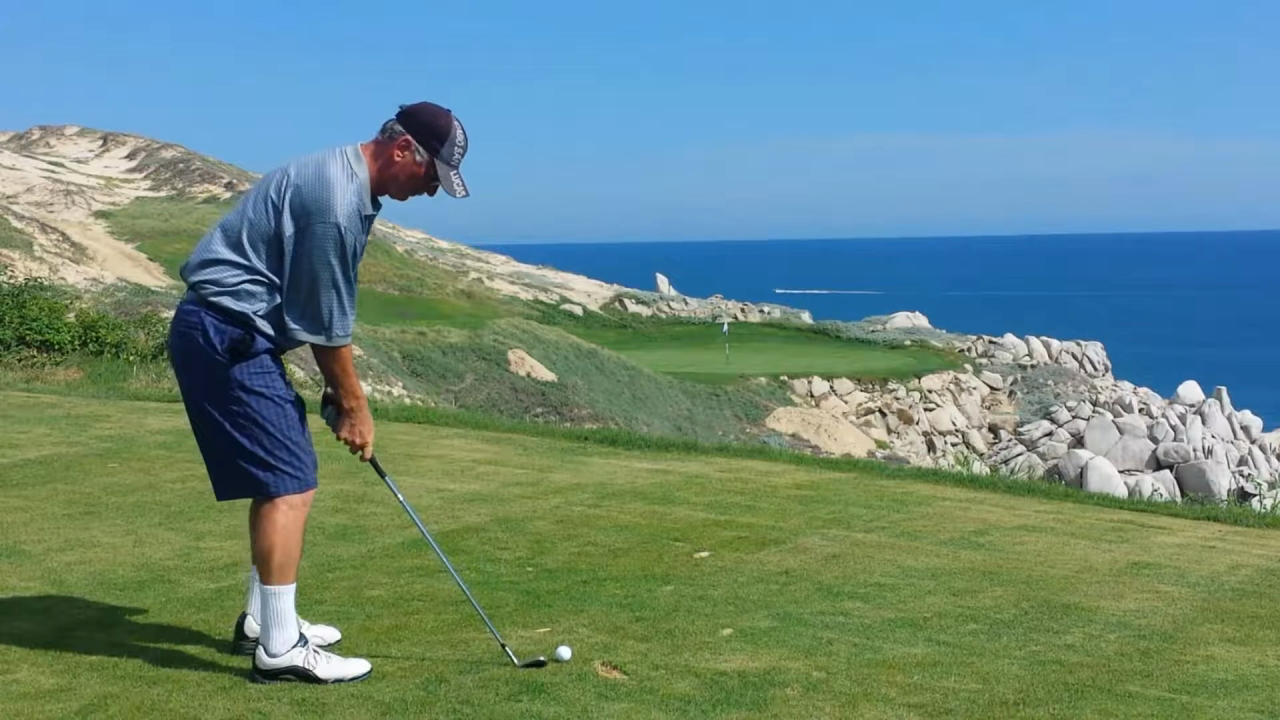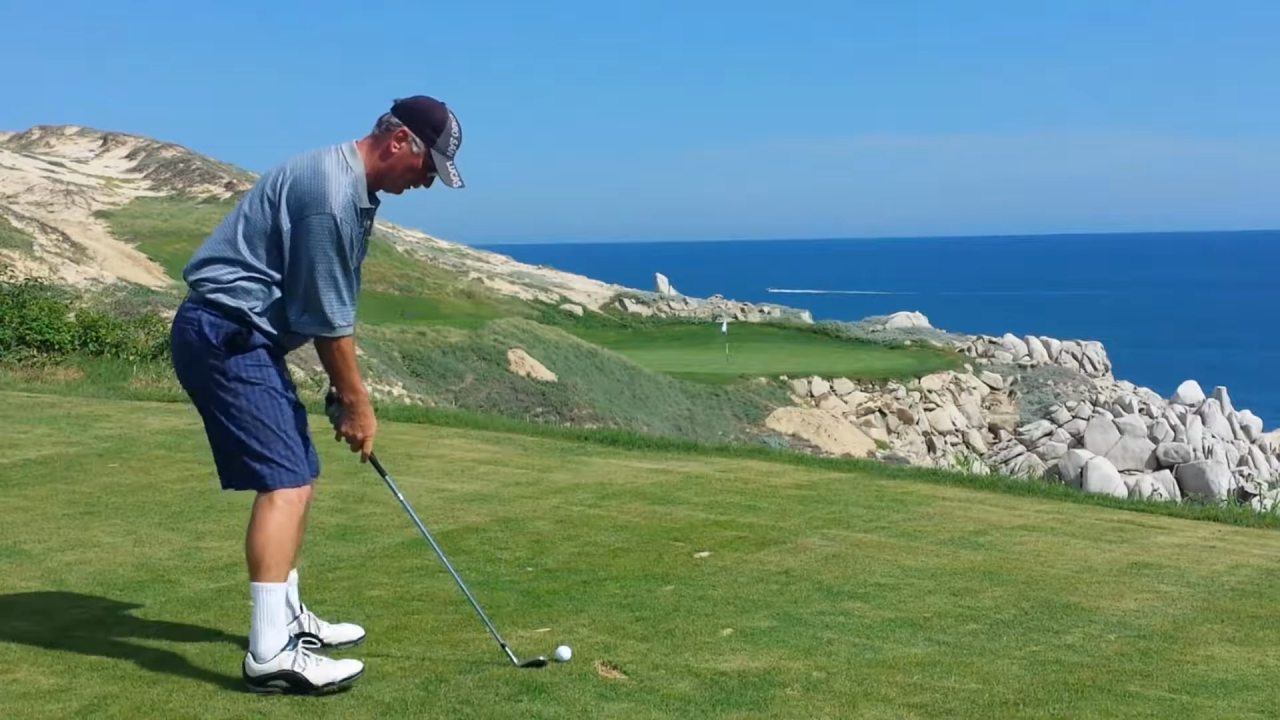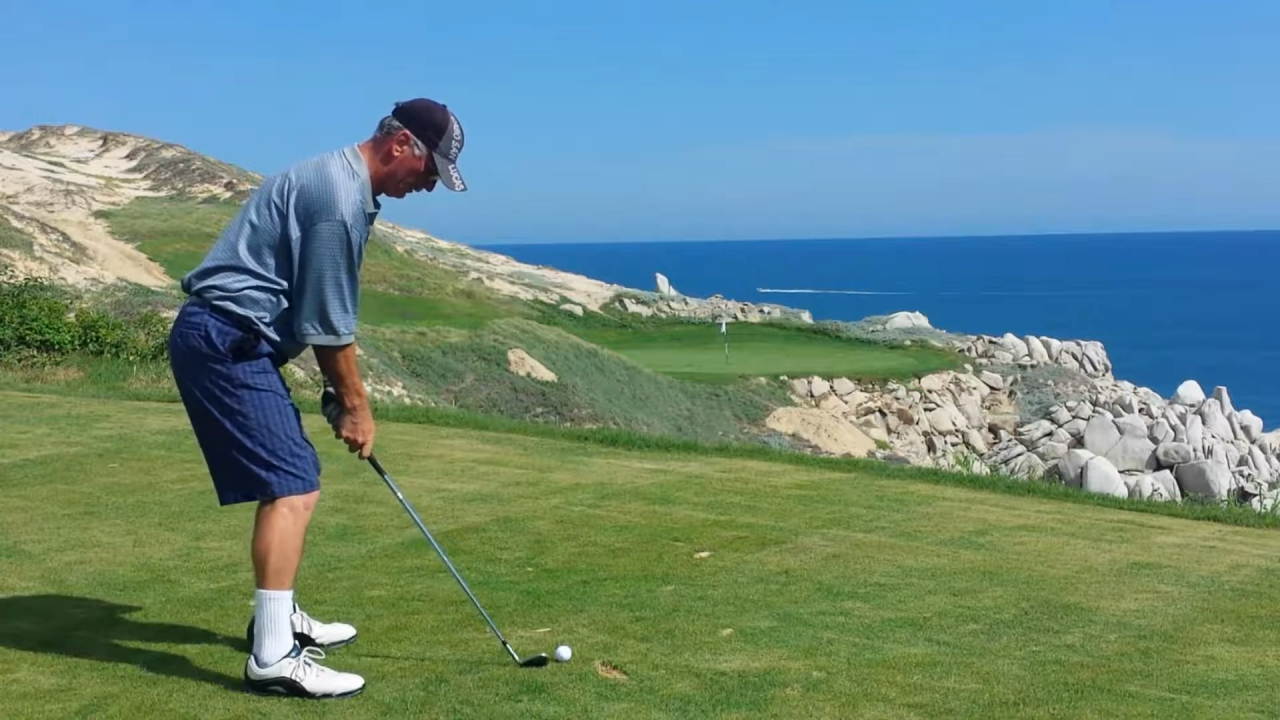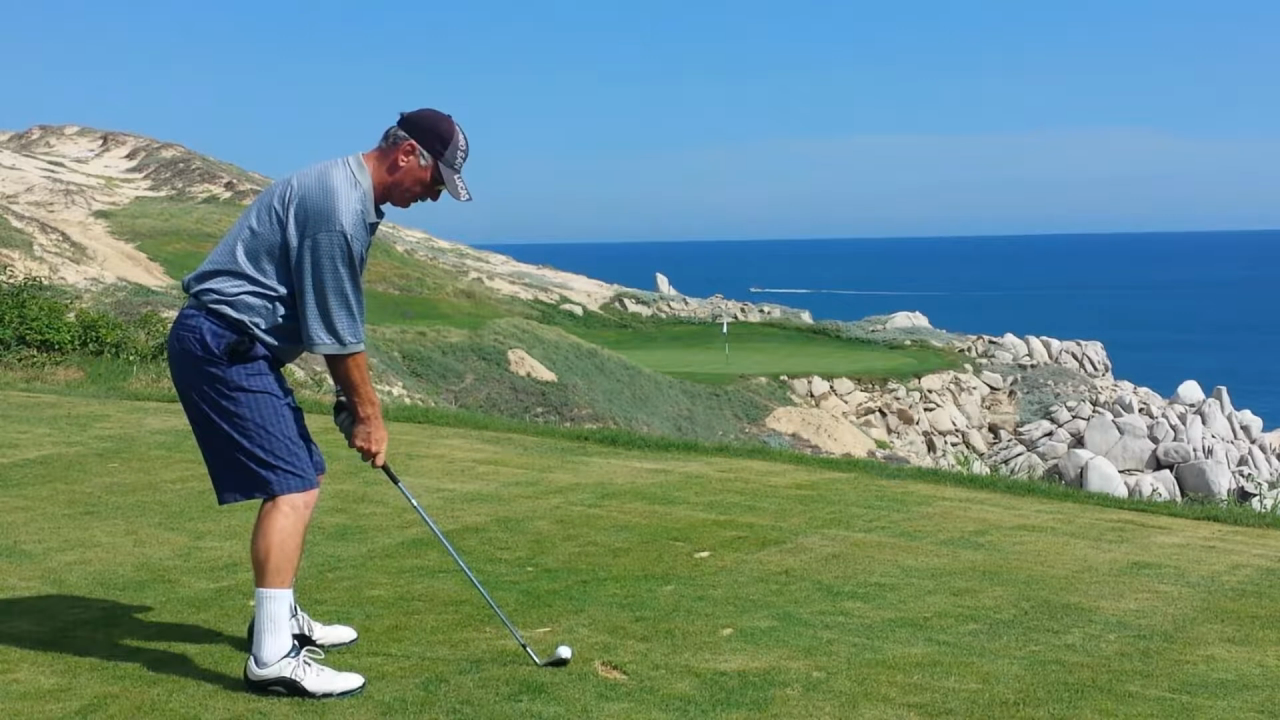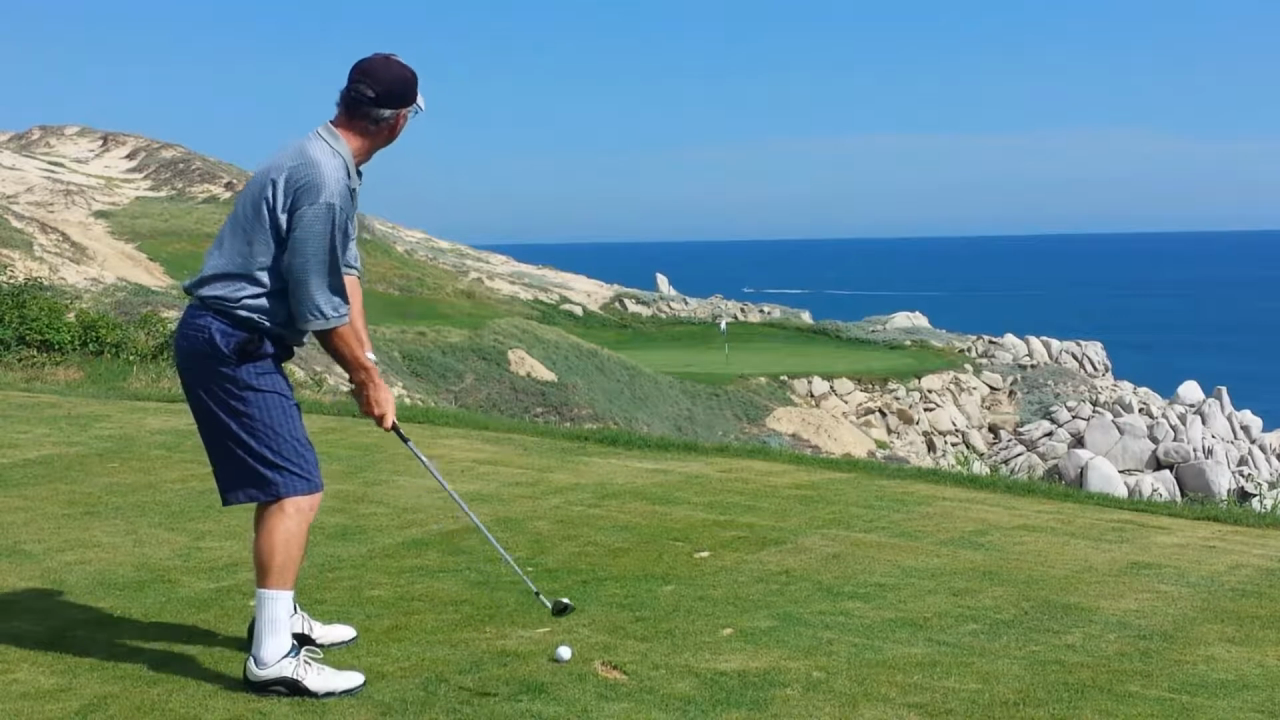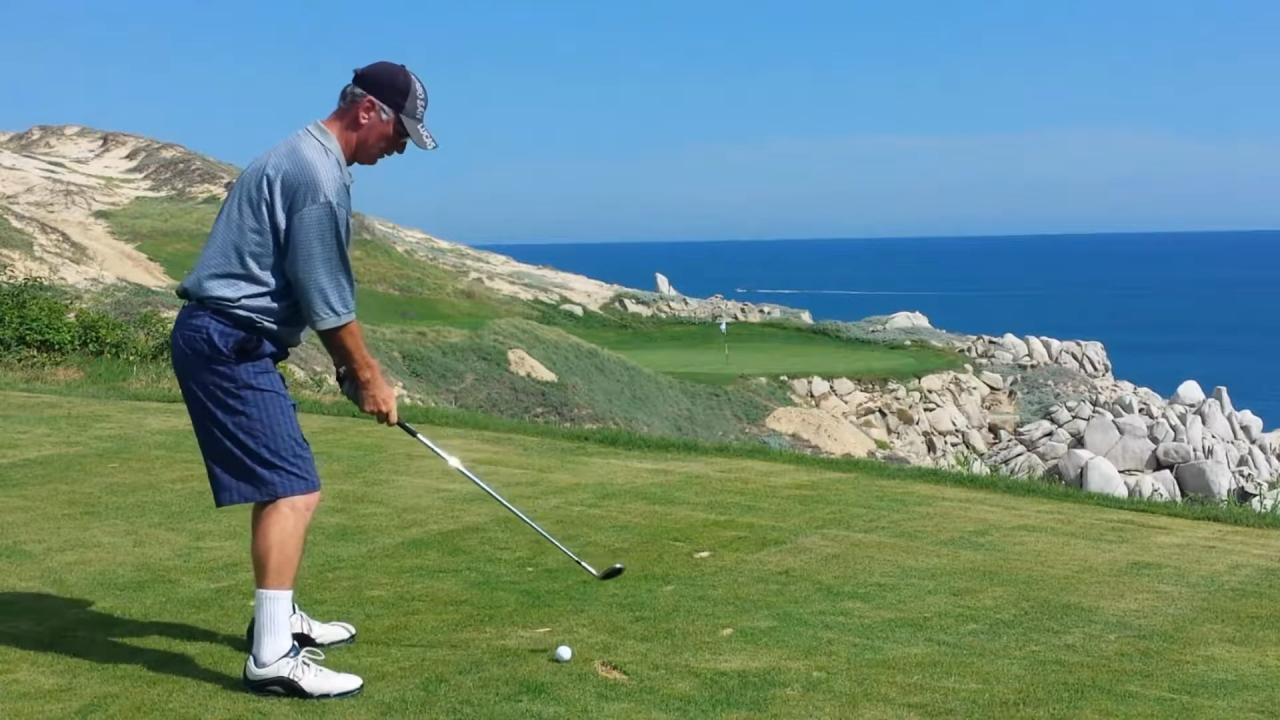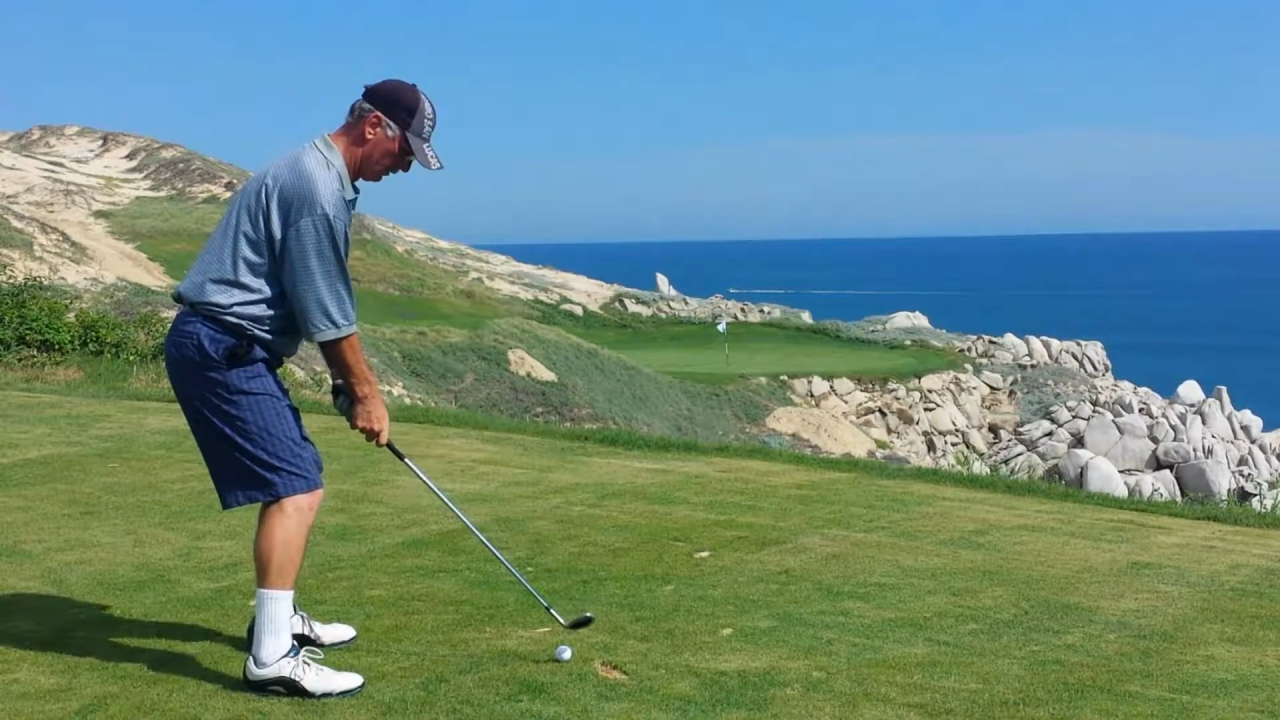
dt=0.7s
person 1, frame 1
left shoulder: (346, 183)
right shoulder: (334, 200)
left elbow: (318, 311)
right elbow: (324, 322)
left wrist: (339, 393)
right wrist: (354, 407)
left hip: (233, 333)
right hip: (226, 336)
left knee: (281, 477)
right knee: (289, 484)
left ankle: (262, 619)
right ankle: (280, 647)
person 1, frame 2
left shoulder: (352, 187)
right shoulder: (331, 191)
left elbow: (328, 307)
right elbow: (325, 314)
left wrist: (343, 389)
right wrist: (356, 401)
left hip: (243, 334)
right hip: (225, 334)
left knee: (294, 475)
right knee: (287, 481)
left ankle: (285, 617)
right ankle: (271, 652)
person 1, frame 3
left shoulder: (343, 183)
right shoulder: (338, 198)
left elbow: (321, 312)
right elbow: (328, 323)
left wrist: (343, 395)
right wrist: (355, 406)
left hip: (232, 340)
right hip: (226, 342)
left knee: (290, 479)
right knee: (292, 487)
left ankle: (279, 618)
right ankle: (274, 658)
person 1, frame 4
left shoulder: (349, 191)
right shoulder: (338, 208)
left elbow: (333, 320)
right elbow: (336, 329)
left wrist: (349, 398)
right wrist: (368, 413)
left hip: (237, 345)
right hip: (222, 345)
left knee: (301, 479)
right knee: (291, 488)
left ankle: (279, 616)
right ankle: (273, 657)
person 1, frame 5
left shoulder: (326, 163)
right shoulder: (325, 180)
left elbow: (343, 272)
right elbow: (317, 306)
left wrist: (366, 359)
right wrist: (367, 380)
left hip: (233, 340)
right hip: (231, 343)
left knee: (280, 483)
right knee: (294, 488)
left ankle: (278, 618)
right ankle: (274, 659)
person 1, frame 6
left shoulder: (305, 157)
right shoulder: (318, 175)
left elbow: (318, 290)
right elbow: (327, 299)
left wrist: (350, 364)
right wrist: (369, 376)
left hip: (226, 338)
right hip: (229, 343)
left knee: (281, 483)
right knee: (291, 489)
left ankle: (278, 618)
right ankle: (273, 657)
person 1, frame 7
left shoulder: (316, 172)
right shoulder: (316, 189)
left elbow: (321, 303)
right elbow: (328, 312)
left wrist: (347, 381)
right wrist: (366, 394)
left hip: (230, 347)
right hip: (219, 349)
left knee: (298, 479)
right knee: (294, 490)
left ankle: (279, 618)
right ankle: (273, 657)
